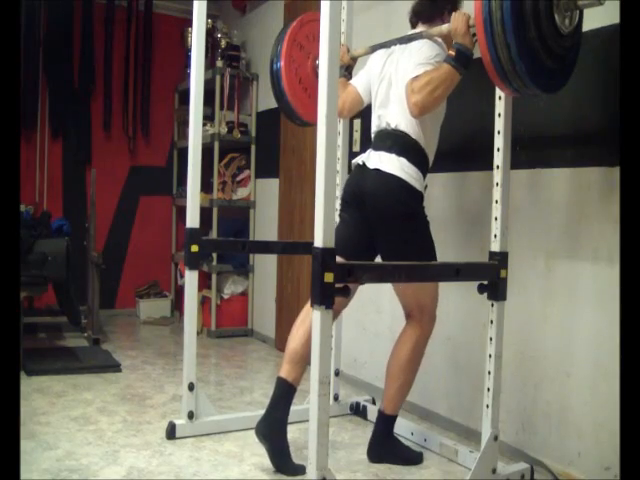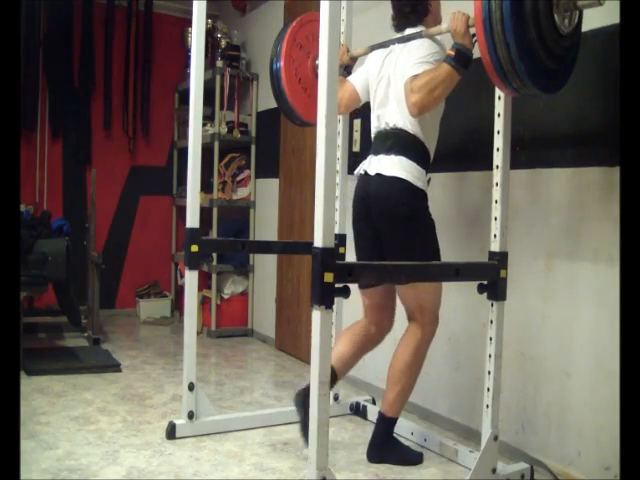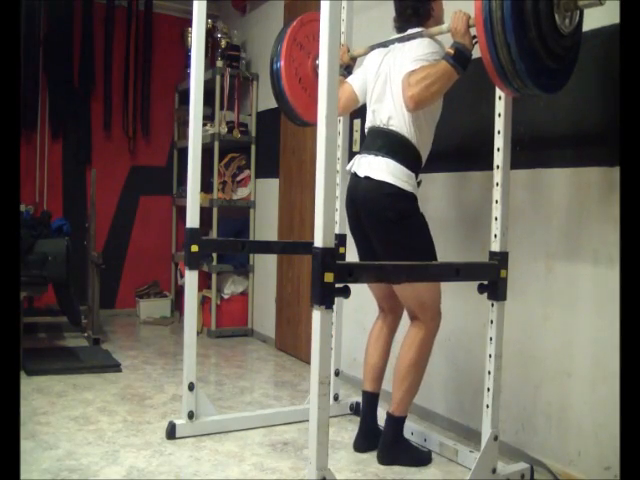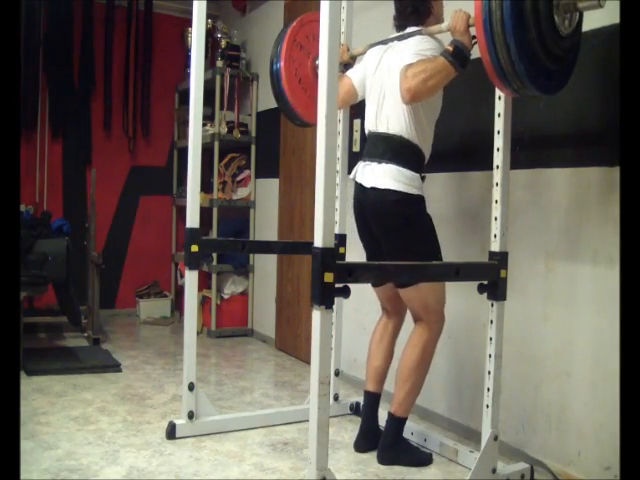
dt=0.7s
person 1, frame 1
left shoulder: (383, 54)
right shoulder: (429, 48)
left elbow: (342, 106)
right elbow: (418, 101)
left wrist: (344, 67)
right wrist: (461, 51)
left hip: (364, 178)
right hip: (395, 184)
left knee: (328, 299)
right knee: (421, 316)
left ankle: (276, 414)
right ankle: (383, 436)
person 1, frame 2
left shoulder: (378, 55)
right shoulder: (425, 46)
left elbow: (339, 102)
right elbow: (418, 100)
left wrist: (343, 66)
right wrist: (461, 50)
left hip: (369, 183)
right hip: (400, 186)
left knee: (375, 322)
right knee: (423, 319)
left ankle: (315, 393)
right ankle: (383, 439)
person 1, frame 3
left shoulder: (379, 54)
right shoulder: (426, 46)
left elbow: (337, 104)
right elbow: (414, 95)
left wrist: (342, 66)
right wrist: (461, 49)
left hip: (360, 185)
right hip: (389, 188)
left knee: (390, 311)
right knee: (425, 316)
left ankle: (368, 426)
right ankle: (392, 437)
person 1, frame 4
left shoulder: (377, 53)
right shoulder: (425, 44)
left elbow: (335, 97)
right elbow: (411, 88)
left wrist: (339, 63)
right wrist: (460, 46)
left hip: (366, 190)
right hip: (396, 192)
left knee: (394, 312)
right knee: (429, 319)
left ankle: (368, 426)
right ankle: (392, 438)
